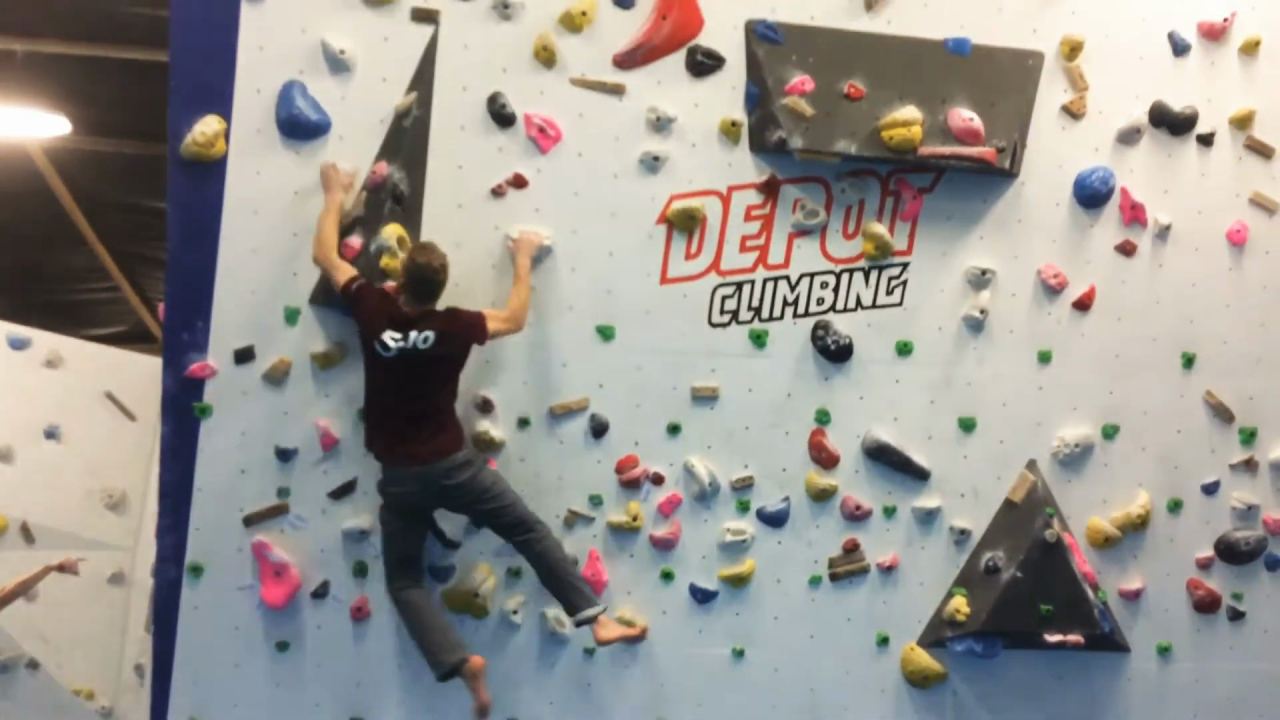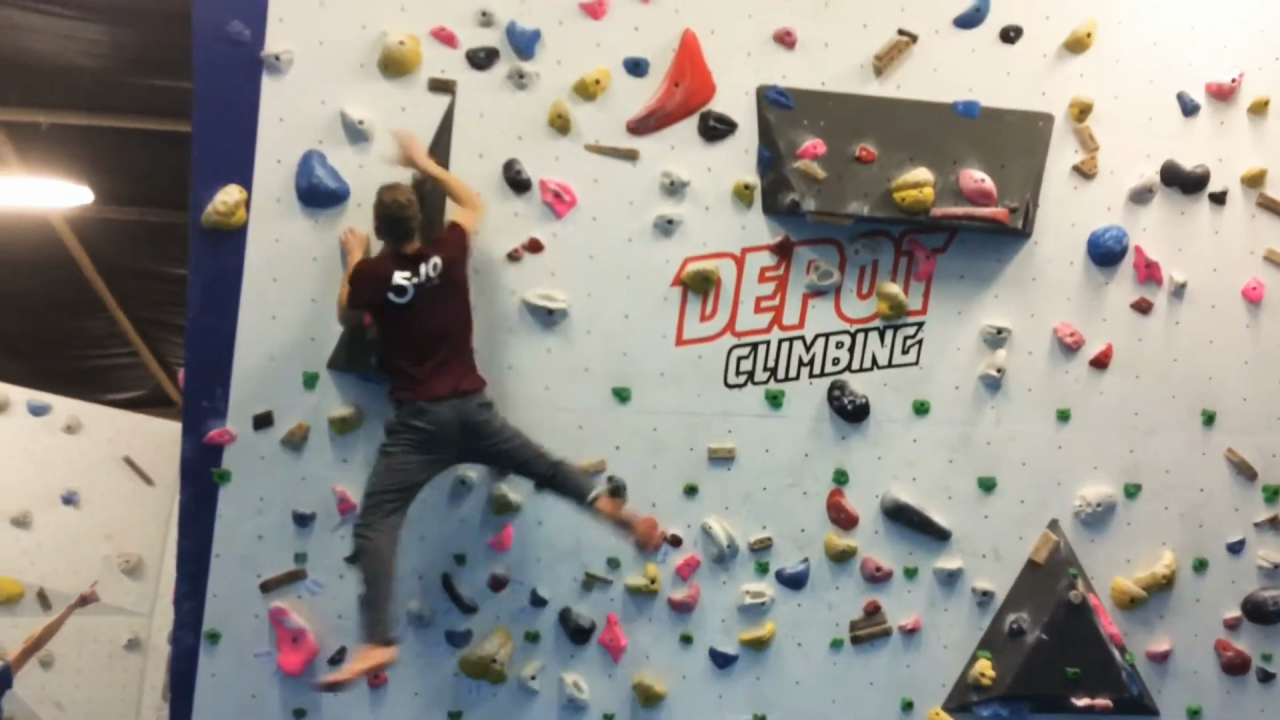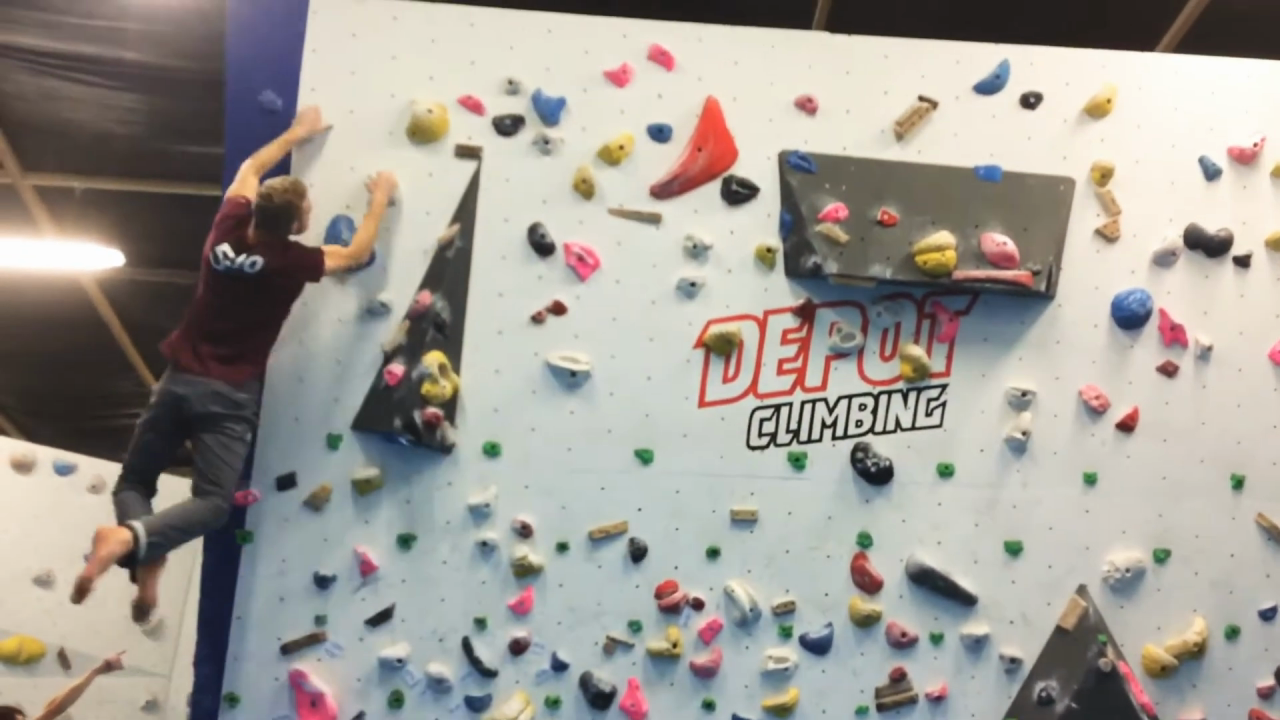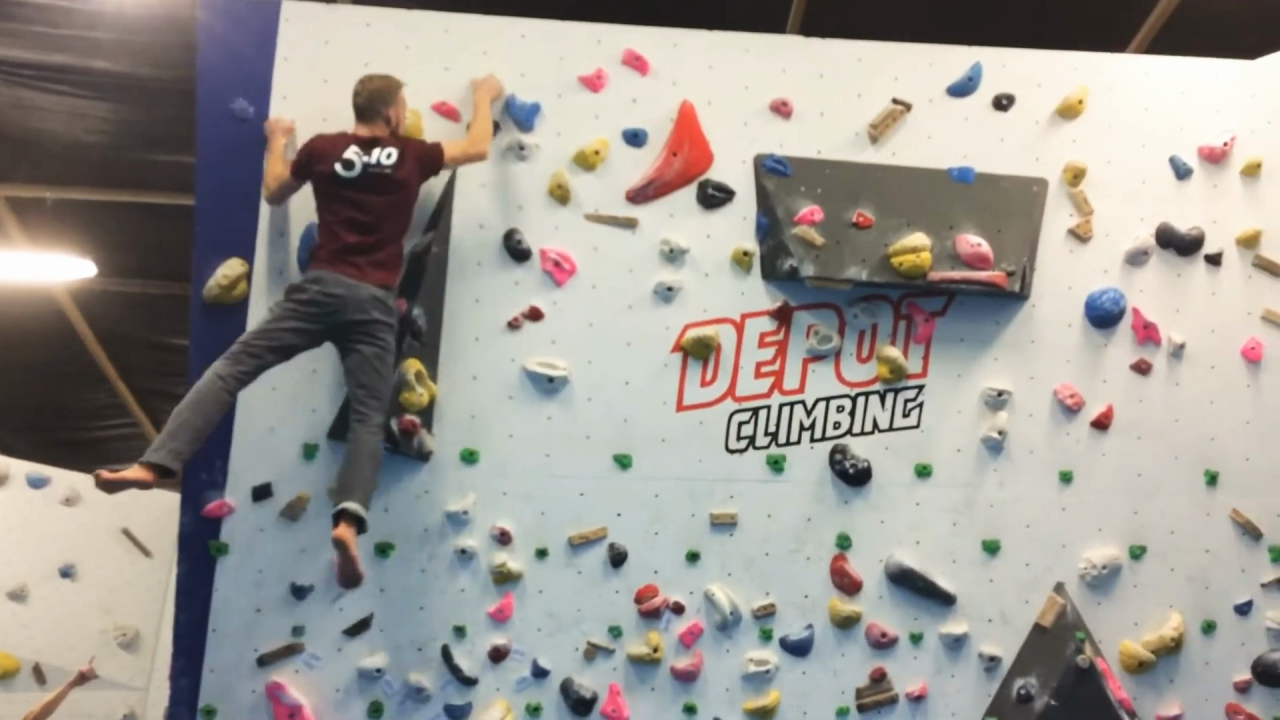
dt=0.7s
person 1, frame 1
left shoulder: (373, 309)
right shoulder: (457, 326)
left elbow: (324, 254)
right elbow: (516, 317)
left wrist: (335, 194)
right wrist: (523, 261)
left hip: (402, 477)
right hip: (454, 465)
left knee: (405, 580)
right knee: (533, 535)
left ankle: (460, 659)
right ankle: (596, 619)
person 1, frame 2
left shoulder: (369, 272)
right shoulder: (447, 252)
left elbow: (345, 315)
right elbow: (470, 203)
left wrist: (354, 260)
right wrist: (425, 165)
left hip: (419, 425)
right hip: (468, 409)
left knee: (373, 527)
right knee: (546, 468)
left ankle: (378, 641)
right ankle: (606, 499)
person 1, frame 3
left shoulder: (227, 228)
right shoulder: (293, 260)
left elbow: (250, 170)
right elbow: (358, 253)
left wrist: (296, 134)
right wrist: (379, 200)
left hip: (179, 384)
right hip: (229, 399)
left knee: (134, 482)
right knee: (212, 503)
left ankle: (145, 561)
right ankle: (127, 538)
person 1, frame 4
left shoulder: (323, 148)
right shoulder: (411, 155)
left elbow: (273, 192)
right elbow: (478, 147)
left wrist: (276, 142)
right wrist: (483, 98)
left hip: (320, 287)
right hip: (374, 301)
left knee: (230, 369)
right knee: (368, 420)
left ankle: (154, 465)
right ankle: (348, 521)
